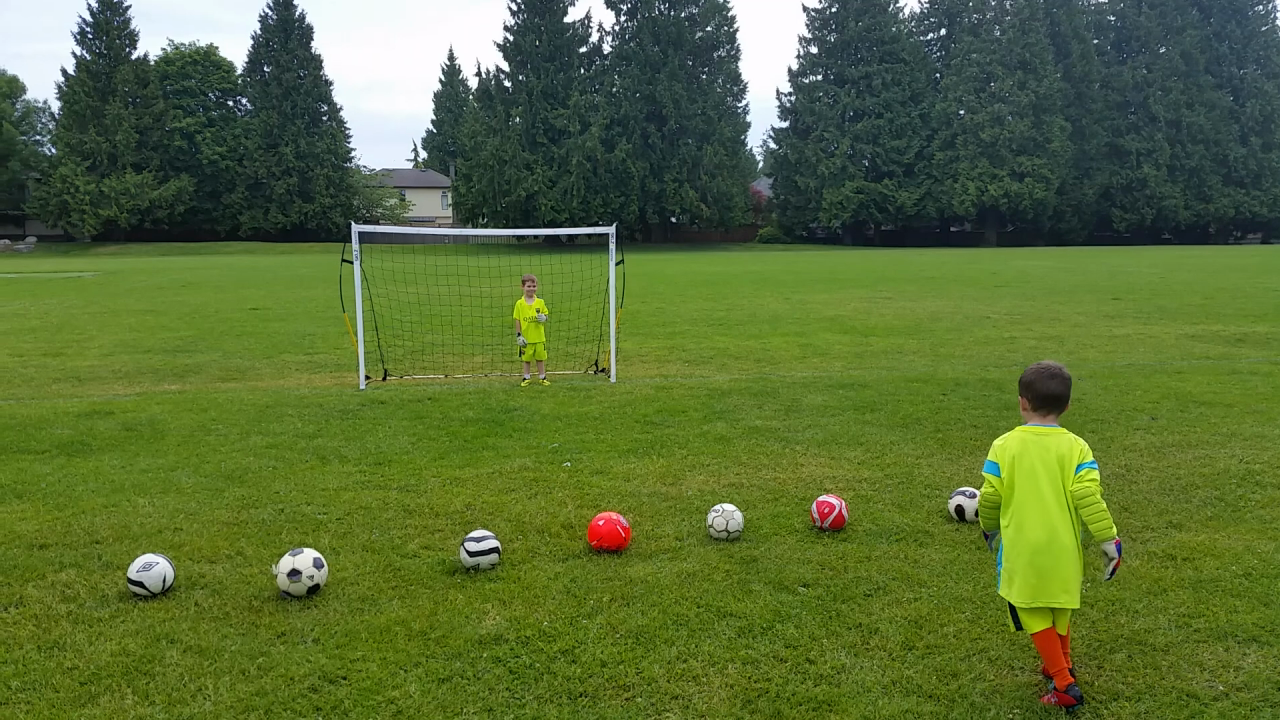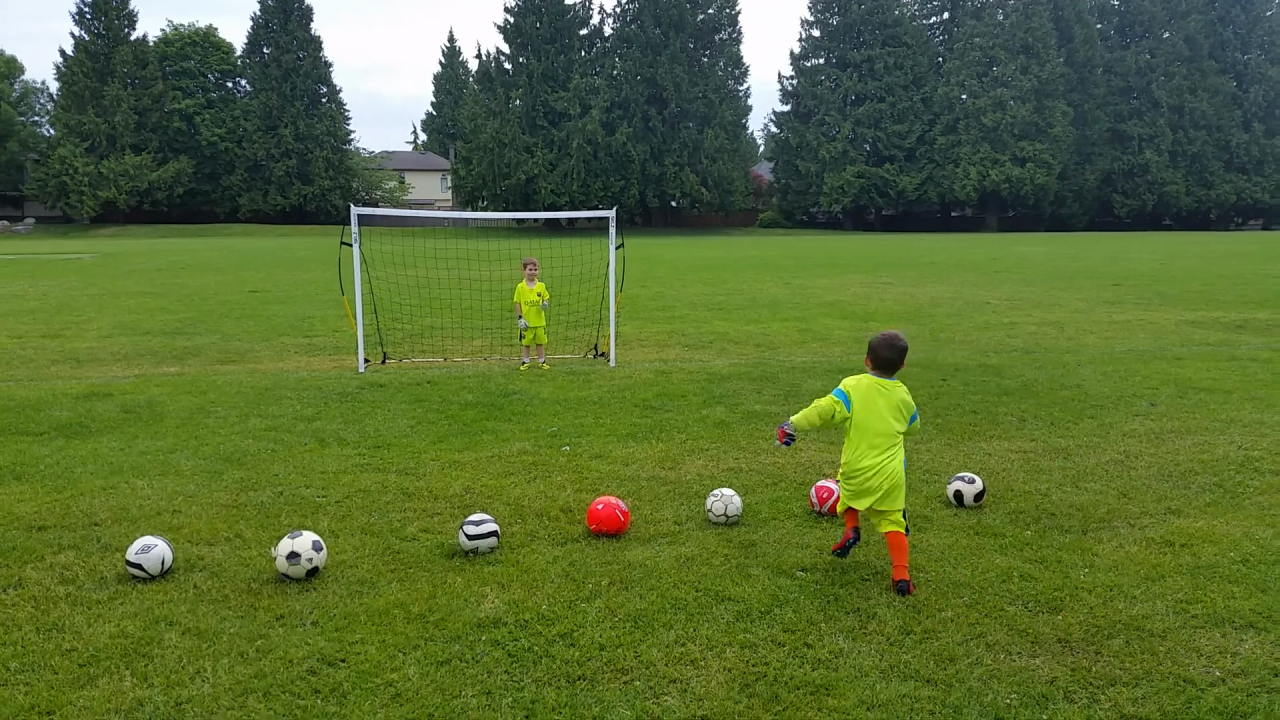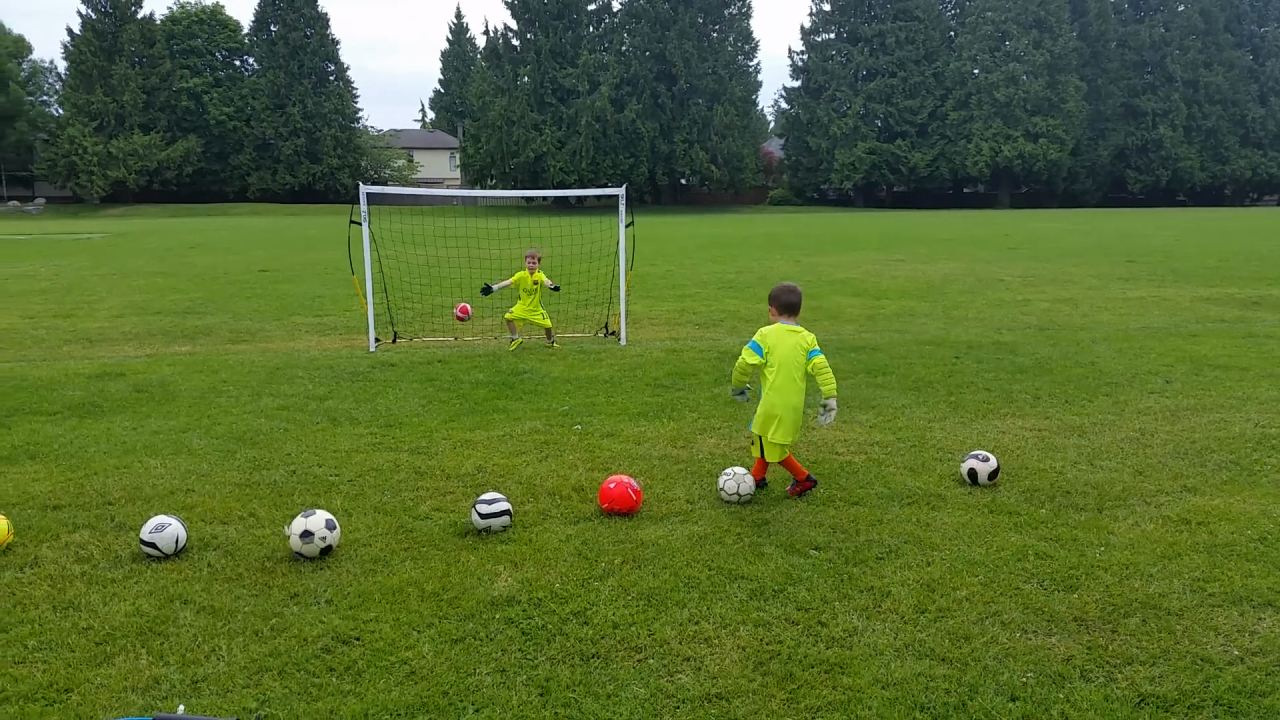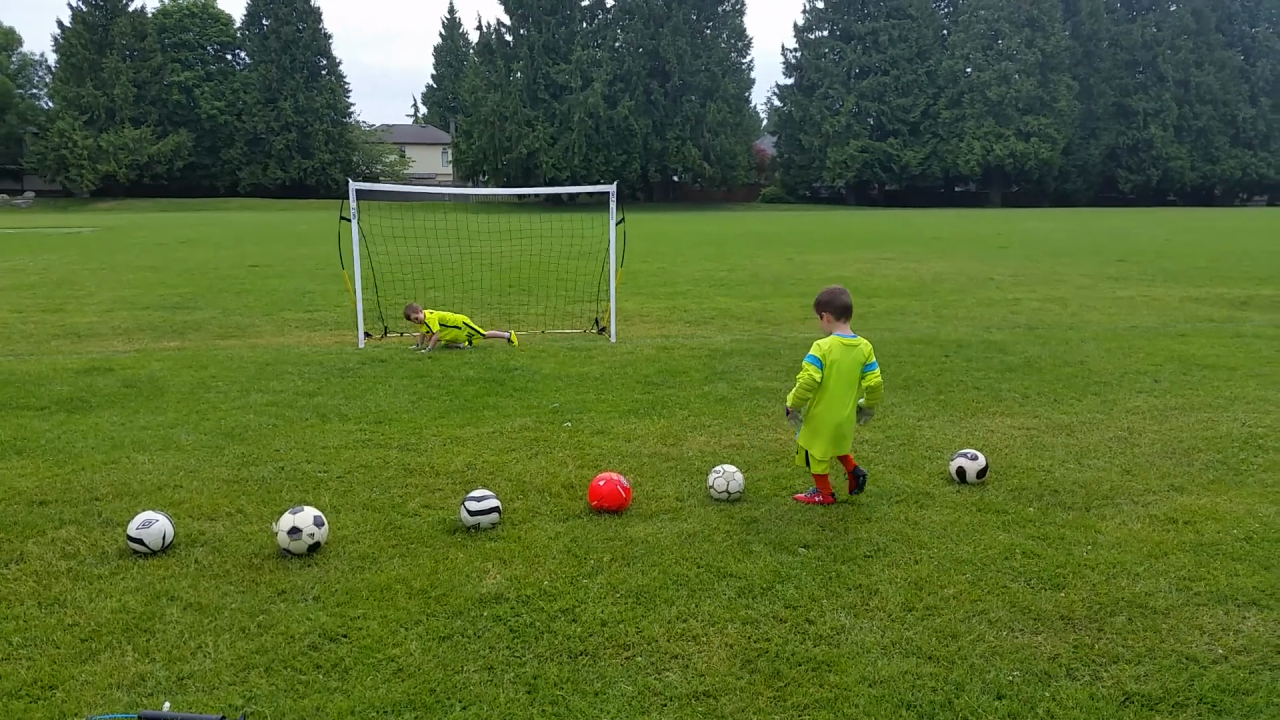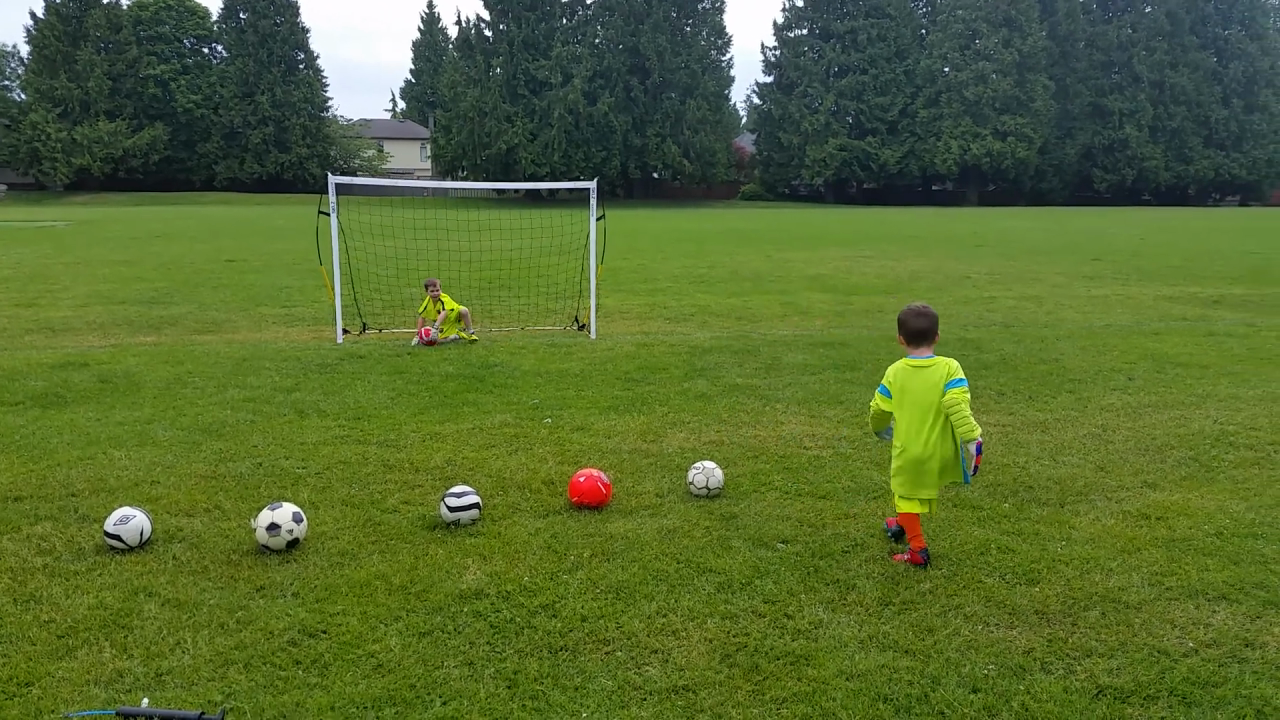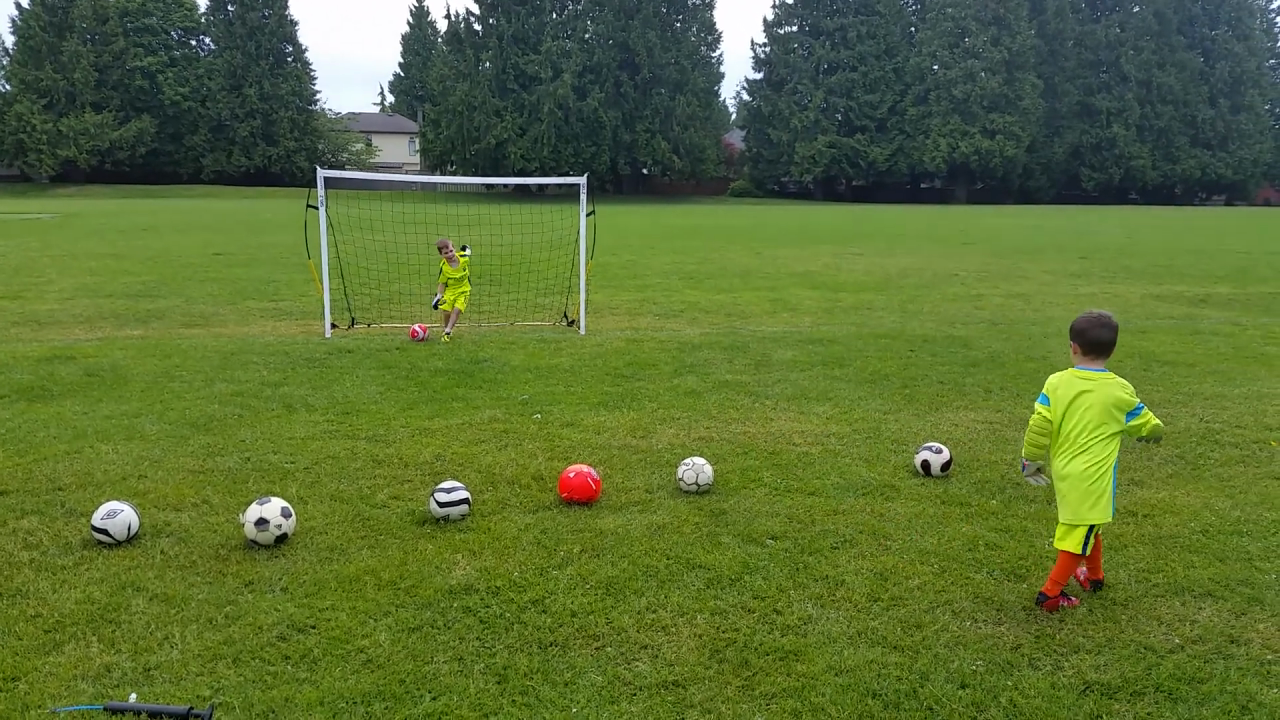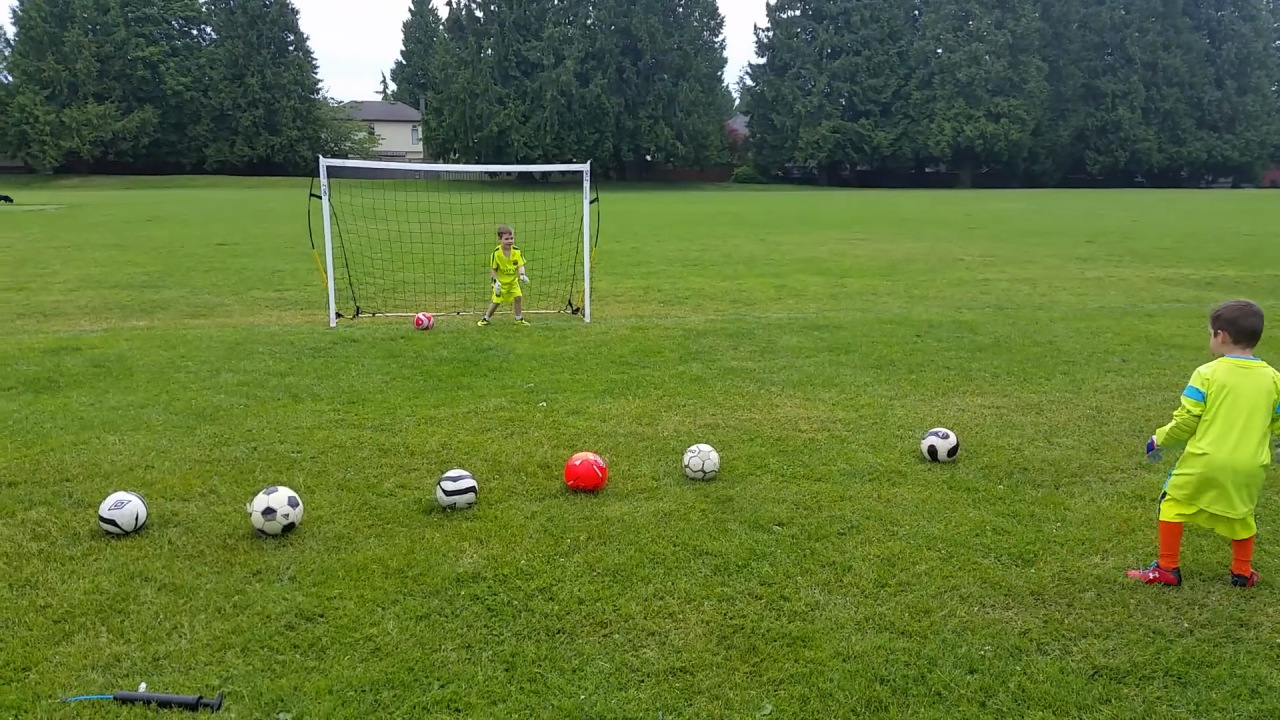
dt=0.7s
person 1, frame 1
left shoulder: (1004, 446)
right shoulder: (1076, 447)
left elbow: (989, 498)
right elbow: (1089, 498)
left wrist: (989, 529)
right wrist: (1110, 541)
left hip: (1022, 549)
right hip: (1063, 548)
left knee: (1036, 616)
right knee: (1060, 610)
left ankle: (1064, 686)
right ankle: (1060, 667)
person 1, frame 2
left shoulder: (851, 387)
right shoulder: (904, 396)
left elbow: (825, 410)
right elbow: (912, 427)
left wrist: (791, 427)
left hip: (857, 470)
right hip: (891, 472)
left knee: (849, 497)
right knee: (894, 525)
left ankle: (851, 530)
right ankle: (902, 577)
person 1, frame 3
left shoulder: (765, 334)
right shoulder: (807, 339)
left elbow: (746, 364)
right elbow: (822, 369)
left wrist: (737, 386)
right wrist: (830, 398)
left hip: (775, 404)
right hip: (794, 406)
left knee: (773, 448)
right knee: (762, 438)
left ankle: (803, 478)
right ankle: (756, 477)
person 1, frame 4
left shoulder: (822, 347)
right shoulder: (864, 347)
left elbow: (807, 382)
right elbow: (874, 384)
left wrist: (792, 404)
right wrist: (868, 407)
left hip: (820, 418)
right hip: (846, 416)
left knee: (816, 455)
right knee: (834, 445)
left ankle: (824, 493)
right ankle: (853, 470)
person 1, frame 5
left shoulder: (894, 372)
right shoulder: (949, 368)
left elbow: (879, 411)
right elbow: (958, 408)
left wrist: (880, 428)
right wrist: (973, 440)
left hip: (909, 453)
right hip: (943, 453)
left knee: (906, 495)
right knee: (928, 489)
left ankle: (917, 550)
right ankle: (902, 525)
person 1, frame 6
left shoulder: (1056, 382)
right shoulder: (1120, 390)
left elbow: (1039, 427)
right elbow: (1148, 427)
left wrist: (1030, 460)
right wrist: (1156, 433)
left hip: (1063, 472)
right hip: (1092, 476)
left knee: (1082, 526)
right knee: (1080, 534)
left ankle: (1094, 575)
right ankle: (1051, 593)
person 1, frame 7
left shoulder: (1207, 374)
left elbow: (1185, 421)
left wrist: (1159, 440)
left hip: (1205, 463)
right hip: (1248, 468)
left knee: (1171, 505)
right knee: (1242, 515)
left ankle: (1167, 569)
right ankle: (1242, 572)
